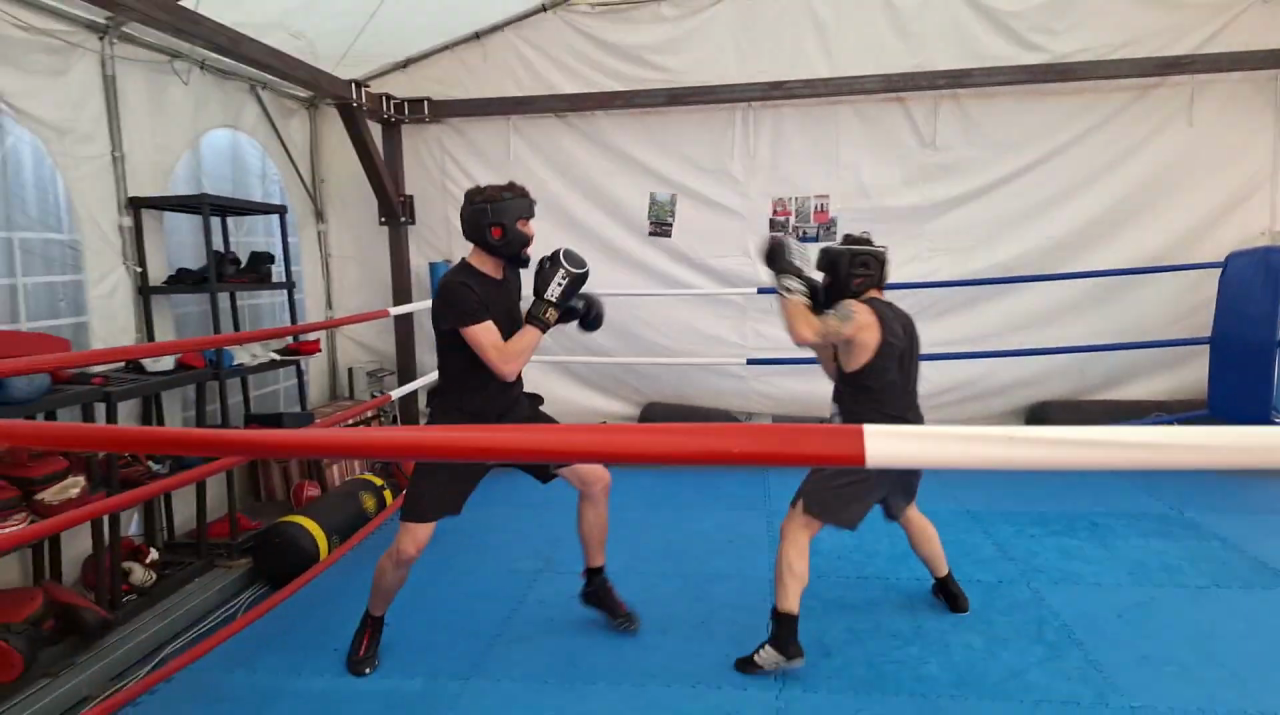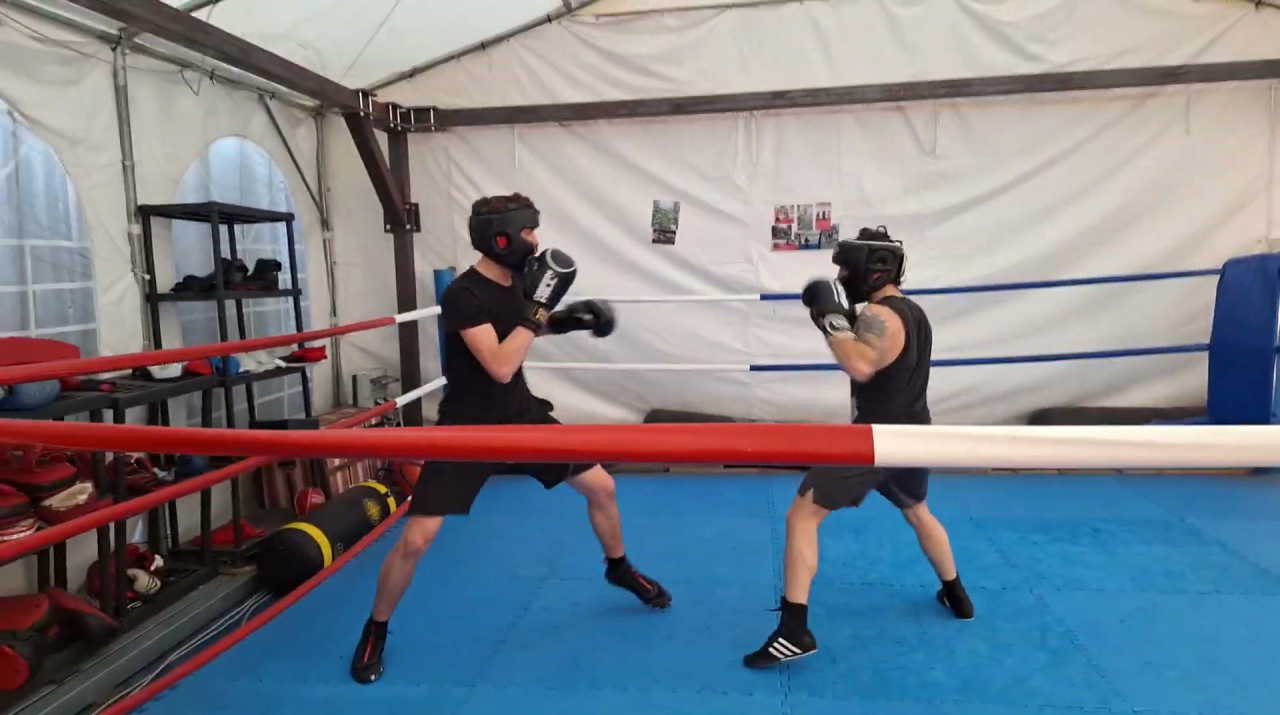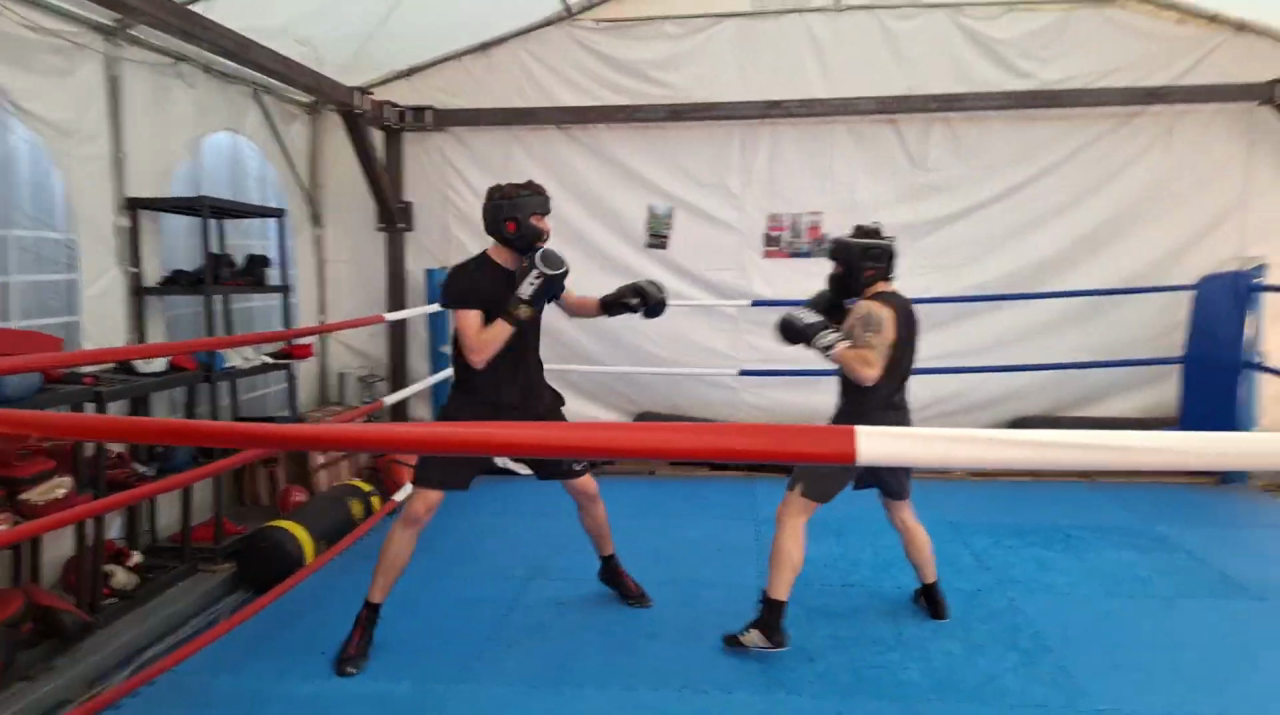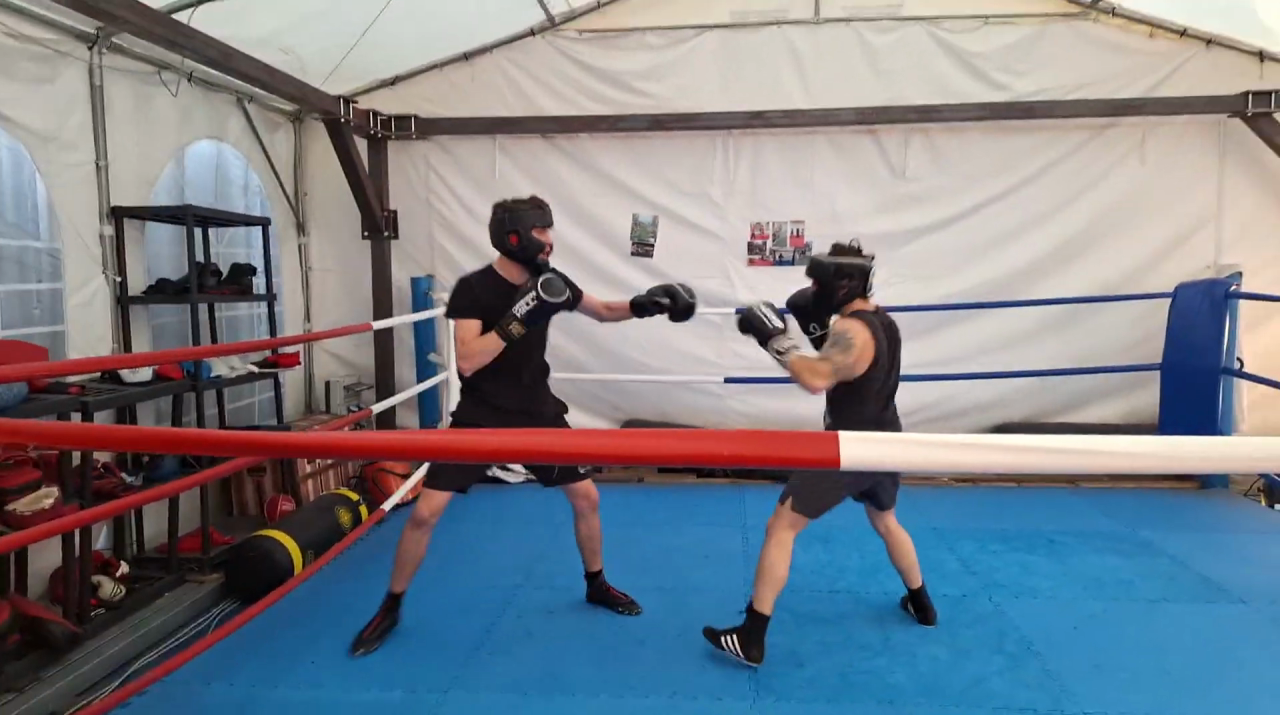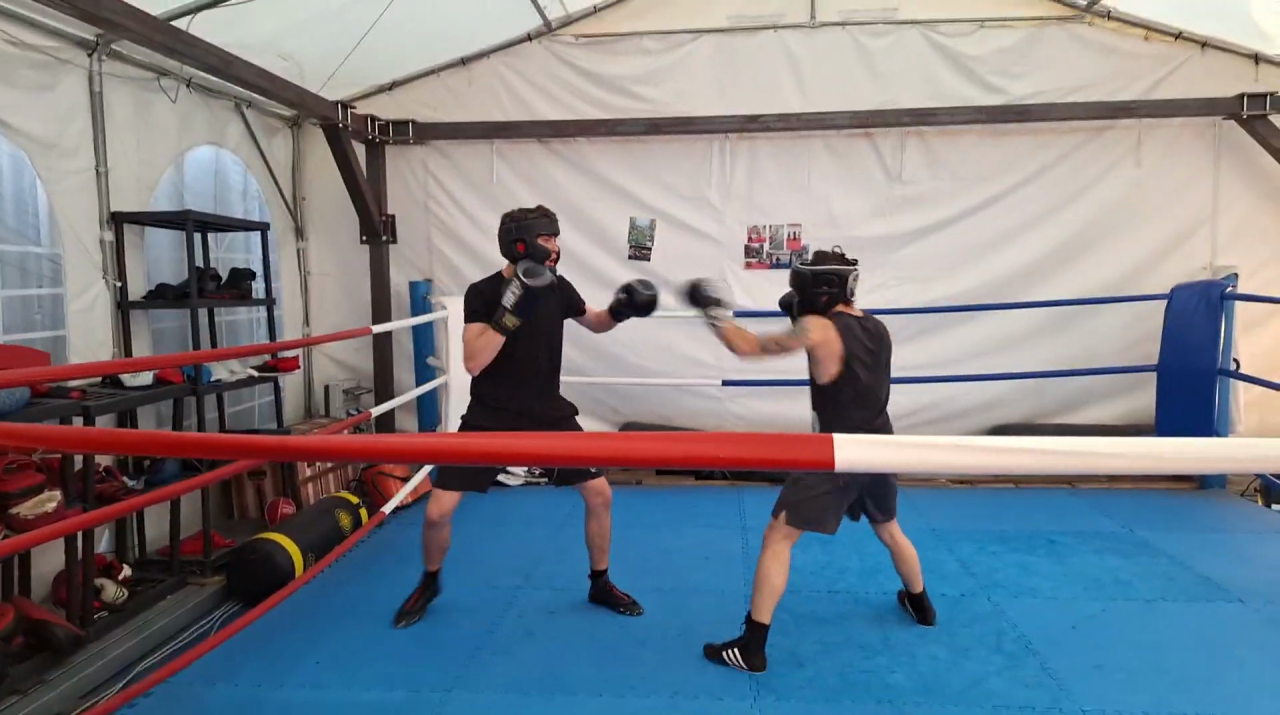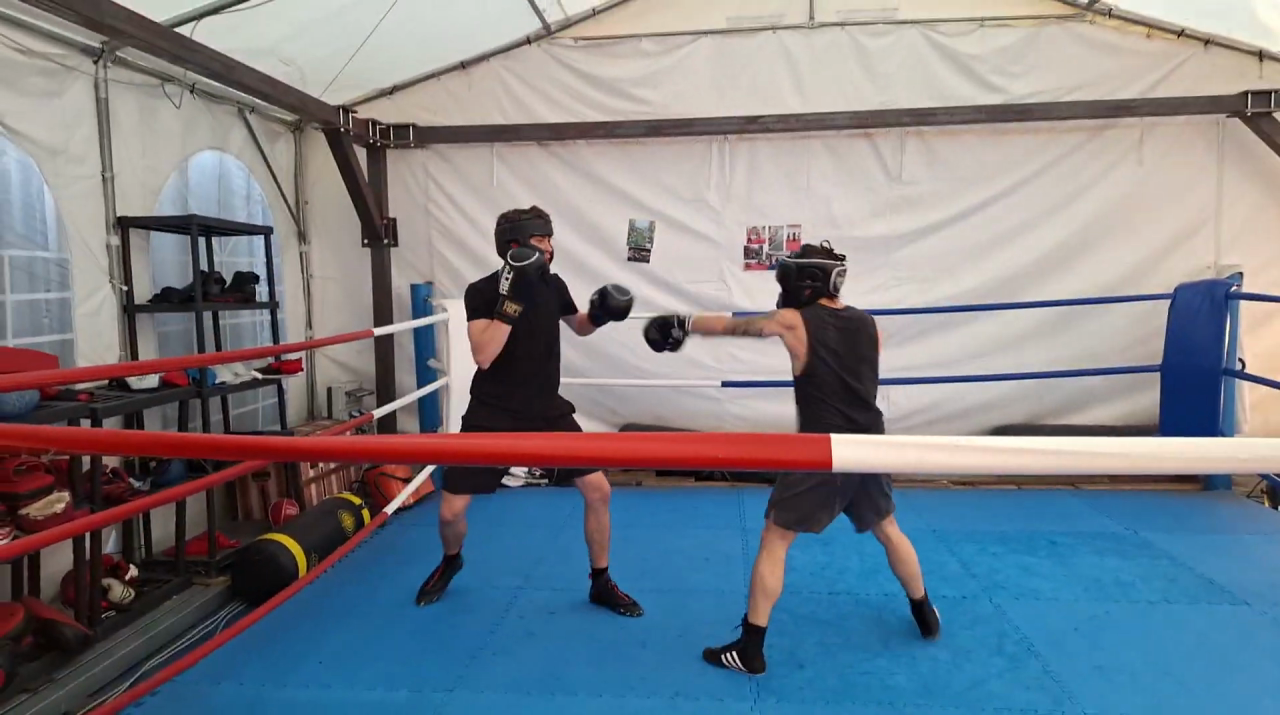
dt=0.1s
person 1, frame 1
left shoulder: (509, 270)
right shoulder: (458, 289)
right elbow: (507, 364)
left wrist: (567, 306)
right wrist: (548, 305)
left hip: (514, 413)
right hip: (460, 426)
left knee: (597, 480)
right knee: (409, 547)
left ankle: (596, 585)
right ankle: (372, 623)
person 1, frame 2
left shoulder: (525, 277)
right shoulder: (463, 295)
right elbow: (501, 367)
left wrist: (578, 319)
right wrist: (541, 305)
left hip: (520, 415)
right hip: (464, 426)
left knee: (600, 487)
right knee: (415, 540)
left ankle: (621, 569)
right ankle: (376, 633)
person 1, frame 3
left shoulder: (532, 267)
right shoulder: (466, 278)
left elbow: (573, 305)
right elbow: (477, 355)
left wrist: (616, 301)
right wrist: (524, 301)
left hip: (530, 403)
right hip: (474, 409)
left knee: (587, 490)
right knee: (417, 511)
left ankle: (611, 569)
right ankle: (367, 618)
person 1, frame 4
left shoulder: (549, 279)
right shoulder: (473, 289)
left elbow: (600, 309)
right elbow: (466, 364)
left wrist: (644, 304)
right wrist: (517, 319)
left hip: (537, 411)
right hip: (480, 415)
left knee: (586, 496)
right knee: (426, 511)
left ankle: (597, 584)
right ankle: (391, 607)
person 1, frame 5
left shoulder: (555, 287)
right shoulder: (483, 294)
left elbow: (596, 323)
right elbow: (474, 364)
left wrist: (625, 305)
right wrist: (510, 310)
left hip: (547, 413)
right hip: (492, 417)
left knee: (600, 494)
right knee: (438, 511)
left ankle: (599, 584)
right ankle: (430, 583)
person 1, frame 6
left shoulder: (552, 284)
right shoulder: (482, 292)
left elbow: (581, 327)
right elbow: (483, 357)
left wrist: (602, 310)
right wrist: (512, 298)
left hip: (547, 411)
right hip: (492, 416)
left knee: (598, 491)
right knee: (451, 511)
left ankle: (601, 583)
right ankle: (450, 564)
person 2, frame 1
left shoulder: (855, 314)
right shoulder: (898, 318)
left elbow: (803, 335)
left wrist: (789, 280)
right wrist: (813, 305)
left knee: (796, 530)
right knee: (906, 514)
left ankle: (783, 639)
right ankle: (951, 591)
person 2, frame 2
left shoulder: (878, 315)
right shoulder: (910, 310)
left elbow: (858, 366)
left wrist: (831, 318)
right wrist: (843, 318)
left knee: (802, 518)
right knee: (919, 513)
left ankle: (795, 630)
right ankle: (956, 595)
person 2, frame 3
left shoulder: (870, 310)
right shoulder: (899, 306)
left elbow: (866, 371)
left wrist: (823, 335)
right wrist: (833, 323)
left hip: (856, 430)
right hip: (893, 430)
left knee: (792, 513)
right knee: (901, 514)
left ankle: (769, 624)
right ankle: (933, 598)
person 2, frame 4
left shoulder: (852, 328)
right shoulder: (884, 322)
left elbow: (815, 381)
left wrist: (777, 338)
right wrist: (814, 324)
left knee: (782, 528)
right knee: (885, 522)
left ankle: (751, 638)
right ankle: (921, 604)
person 2, frame 5
left shoulder: (819, 328)
right shoulder: (876, 328)
left elbow: (748, 347)
left wrist: (712, 308)
left knee: (778, 540)
right knee: (889, 529)
left ankle: (752, 648)
right ankle: (921, 605)
person 2, frame 6
left shoulder: (795, 321)
right shoulder: (867, 325)
left elbow: (728, 325)
left wrist: (681, 323)
left knee: (775, 542)
right knee: (888, 531)
left ankle: (750, 649)
right ankle: (925, 615)
